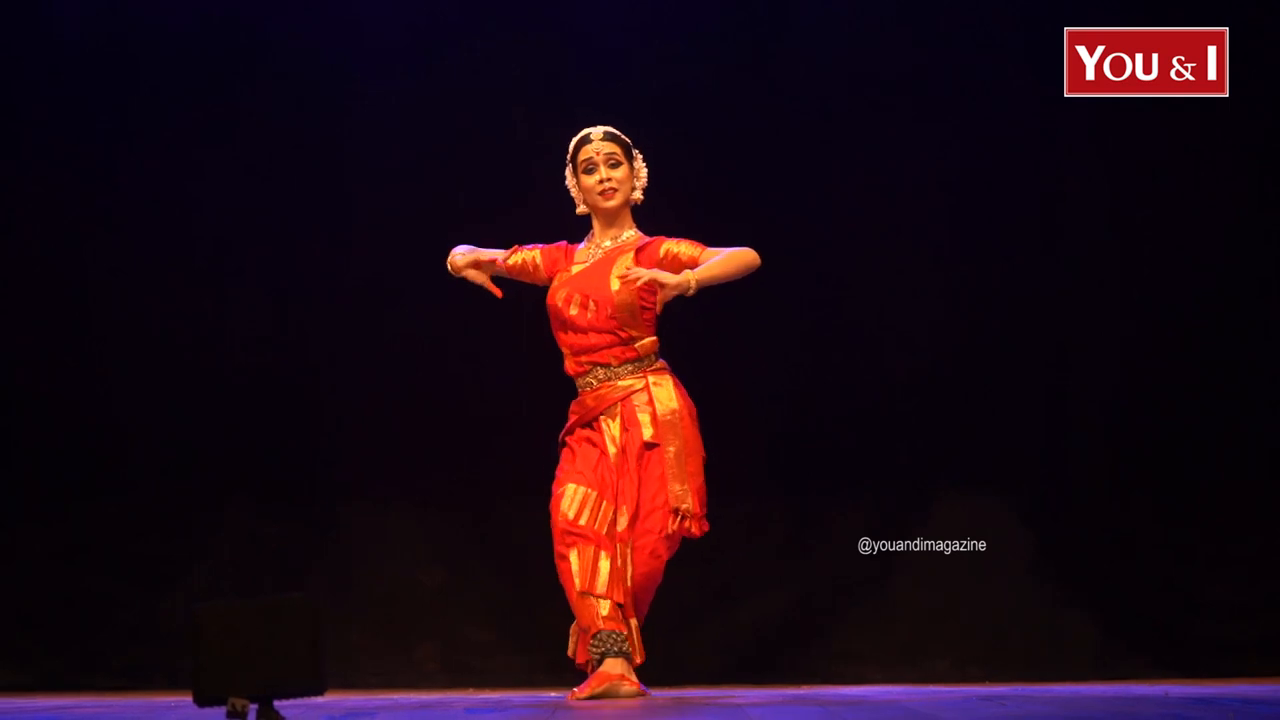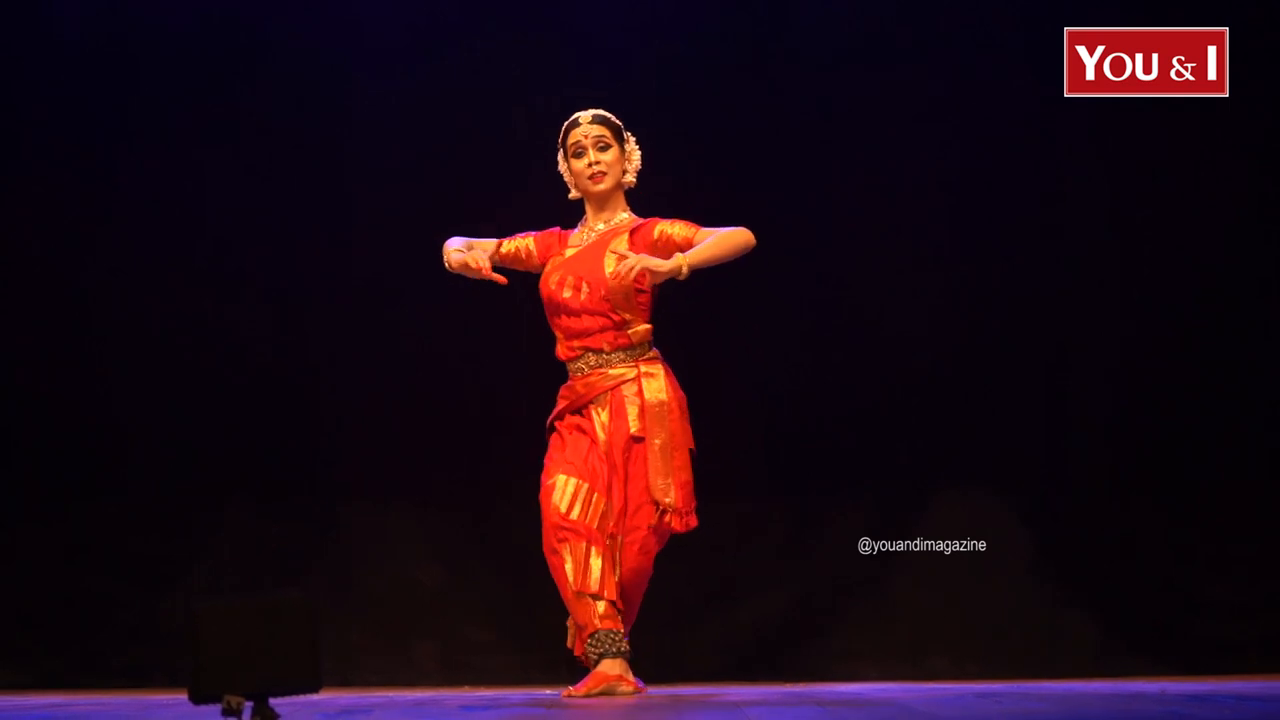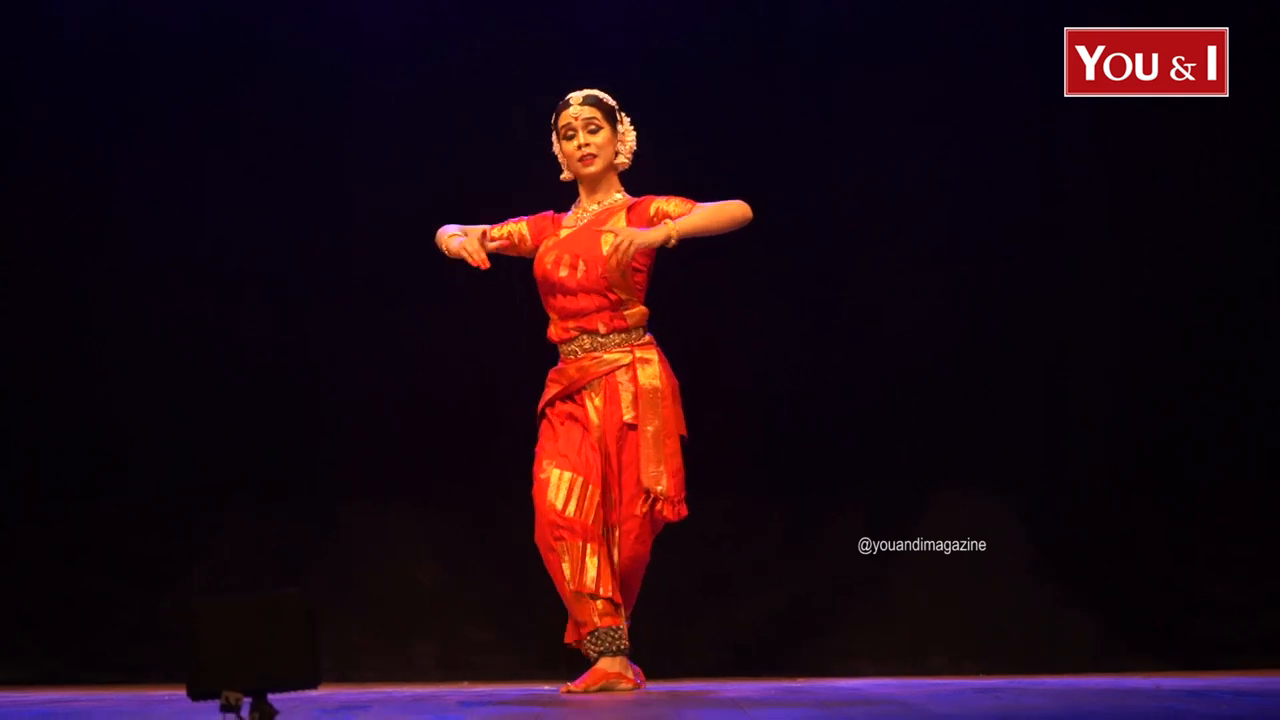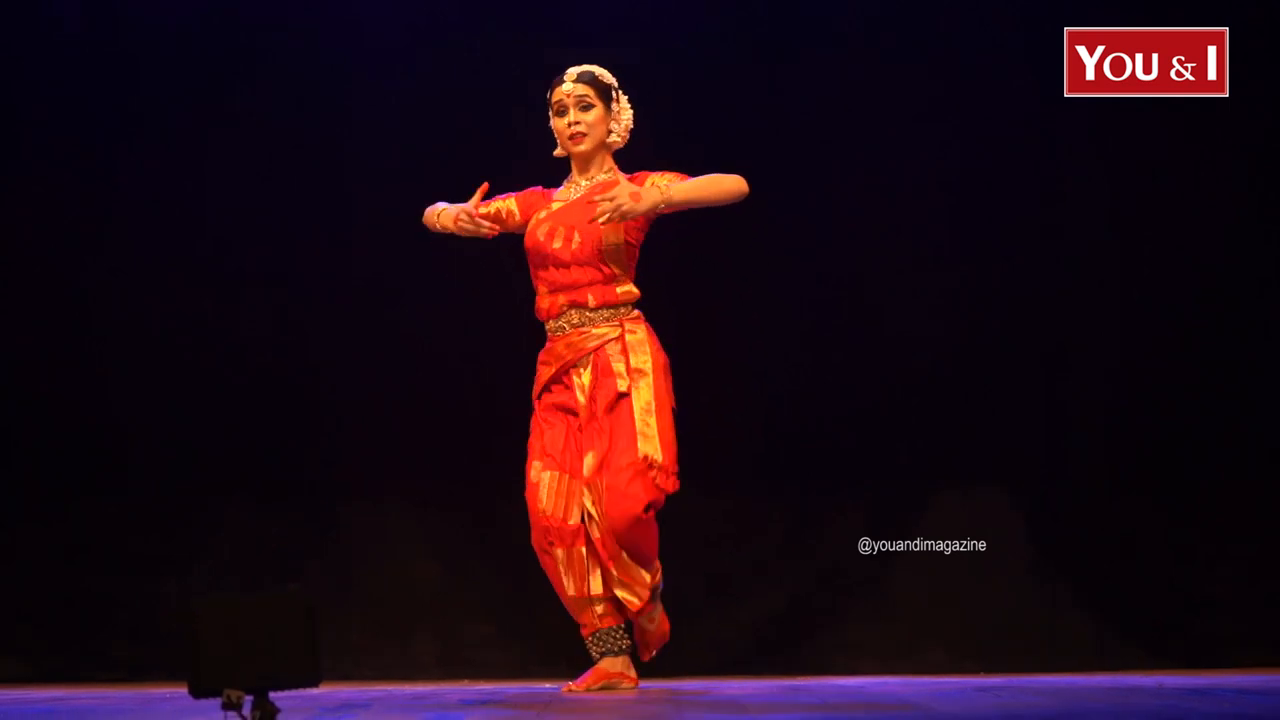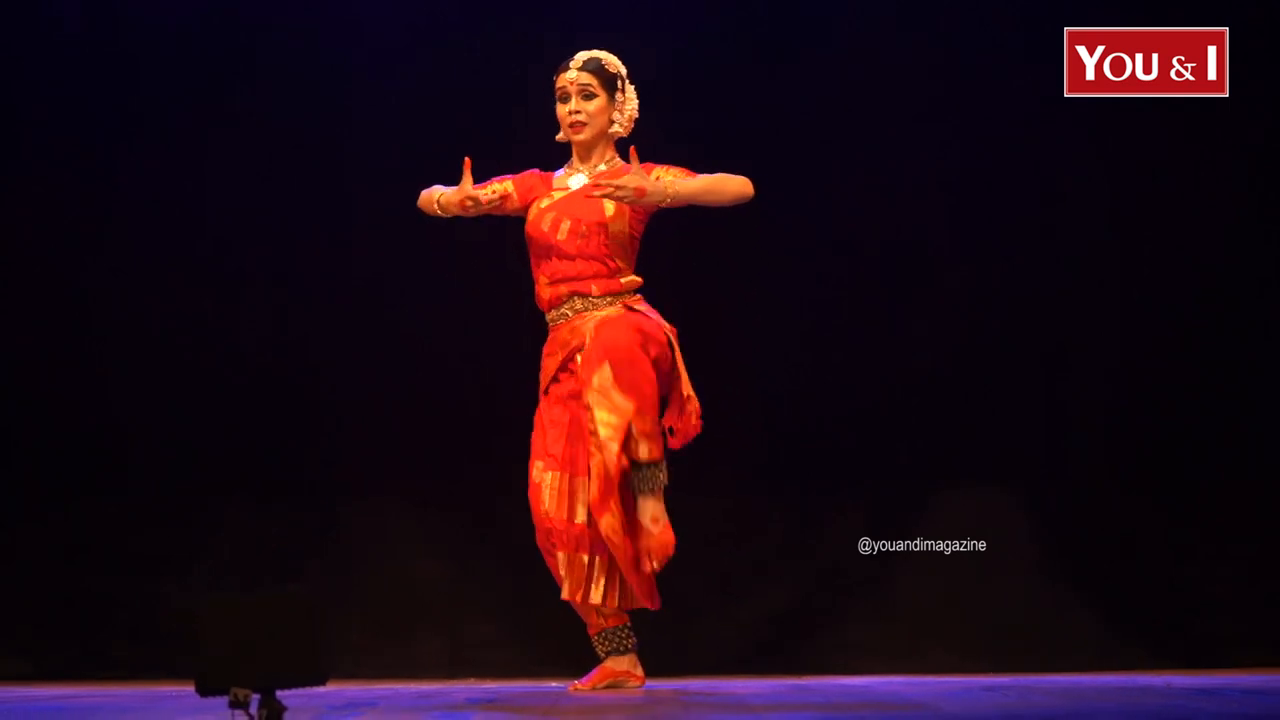
dt=0.2s
person 1, frame 1
left shoulder: (655, 252)
right shoulder: (559, 260)
left elbow: (747, 257)
right elbow: (461, 256)
left wrist: (683, 283)
right wrist: (468, 262)
left hip: (649, 410)
right hip: (592, 418)
left knee: (641, 547)
right knee: (580, 526)
left ankle: (605, 651)
right ankle: (612, 662)
person 1, frame 2
left shoulder: (648, 233)
right shoulder: (552, 245)
left elbow: (742, 237)
right elbow: (458, 247)
left wrist: (672, 266)
right wrist: (461, 257)
left hip: (640, 398)
right hip: (580, 405)
left knee: (631, 540)
right knee: (569, 518)
left ankle: (604, 648)
right ankle: (609, 661)
person 1, frame 3
left shoulder: (643, 212)
right shoulder: (545, 228)
left elbow: (738, 211)
right elbow: (449, 233)
left wrist: (660, 235)
right wrist: (460, 242)
left hip: (632, 382)
right hip: (570, 390)
left knee: (627, 529)
right knee: (562, 515)
left ankle: (607, 643)
right ankle: (609, 657)
person 1, frame 4
left shoulder: (635, 187)
right shoulder: (536, 203)
left elbow: (735, 186)
right elbow: (435, 213)
left wrist: (652, 202)
right wrist: (454, 218)
left hip: (621, 355)
right hip: (561, 368)
left knee: (621, 501)
right knee: (555, 512)
left ankle: (645, 603)
right ankle: (612, 655)
person 1, frame 5
left shoulder: (638, 178)
right shoulder: (535, 186)
left elbow: (741, 188)
right elbow: (428, 198)
left wrist: (658, 194)
right wrist: (454, 200)
left hip: (623, 331)
right hip: (564, 353)
left knee: (614, 353)
right knee: (559, 510)
left ankle: (646, 482)
right ankle: (619, 655)
